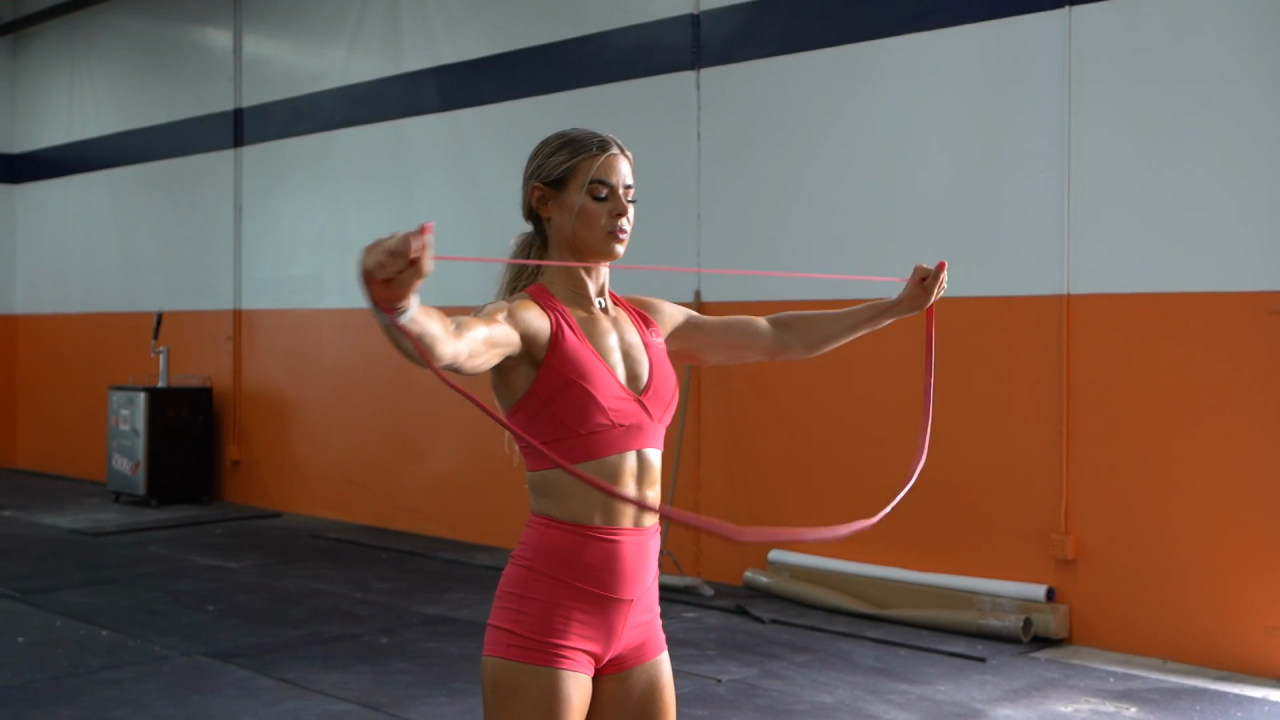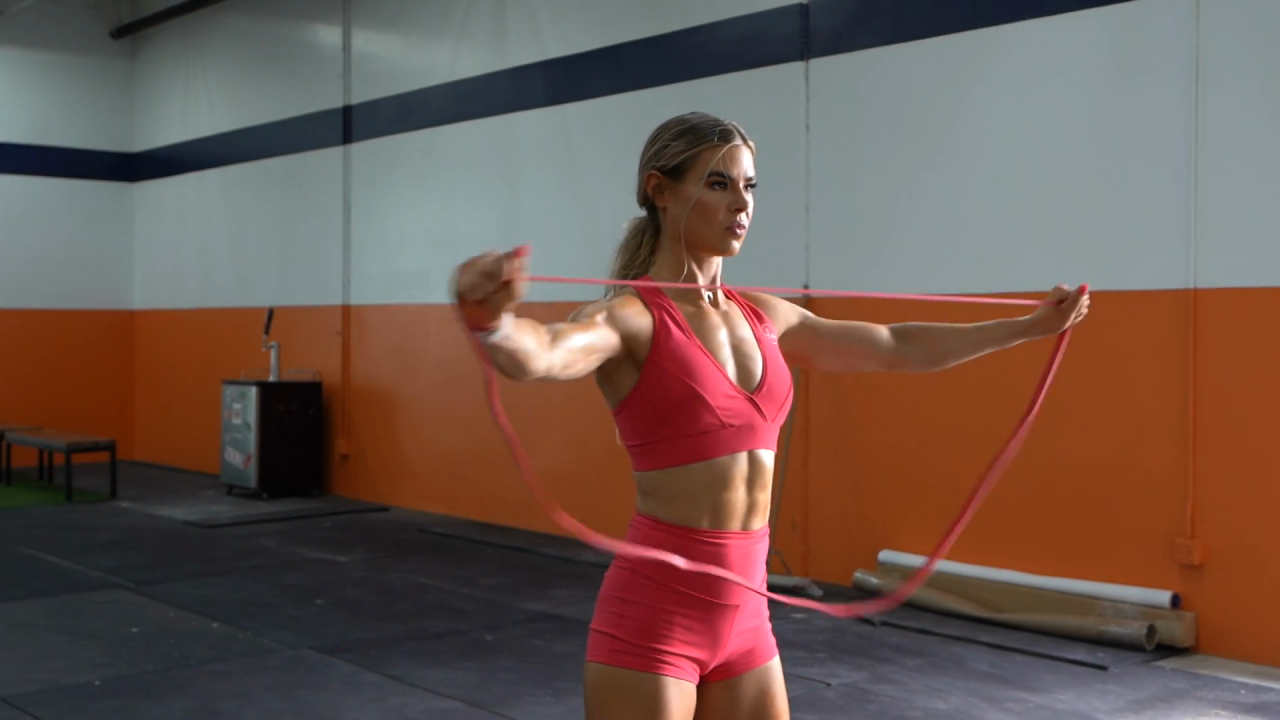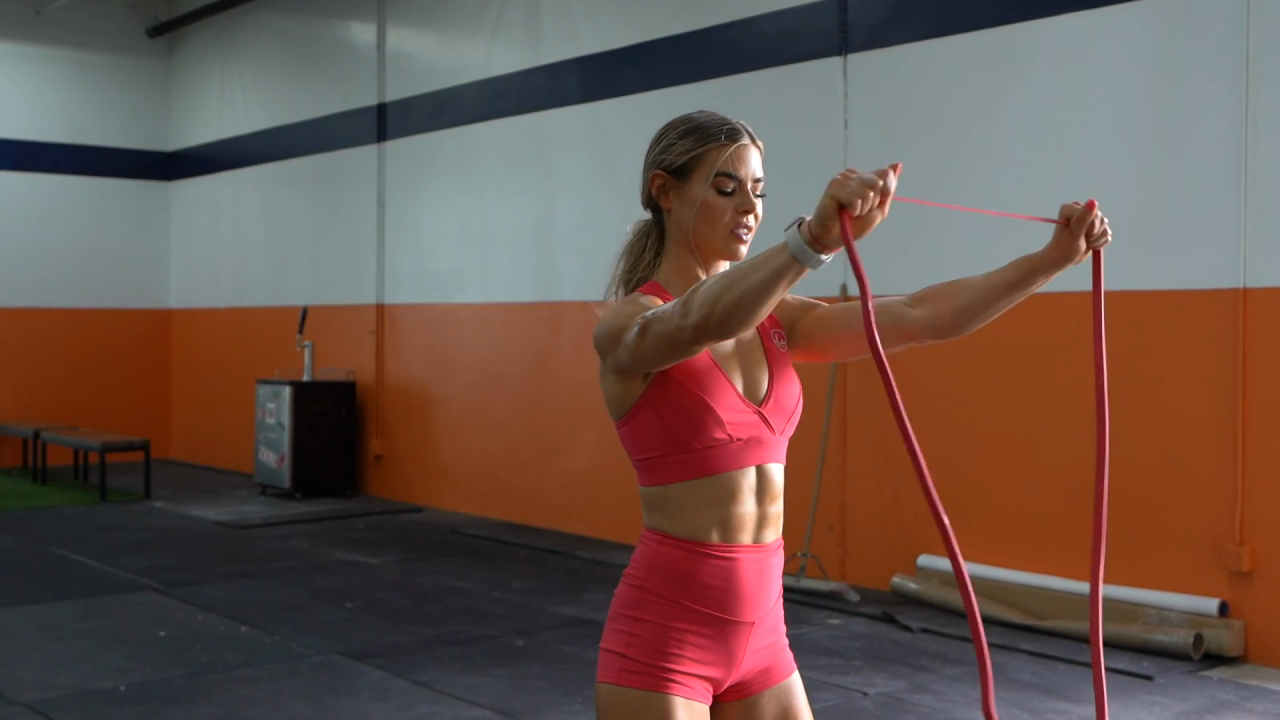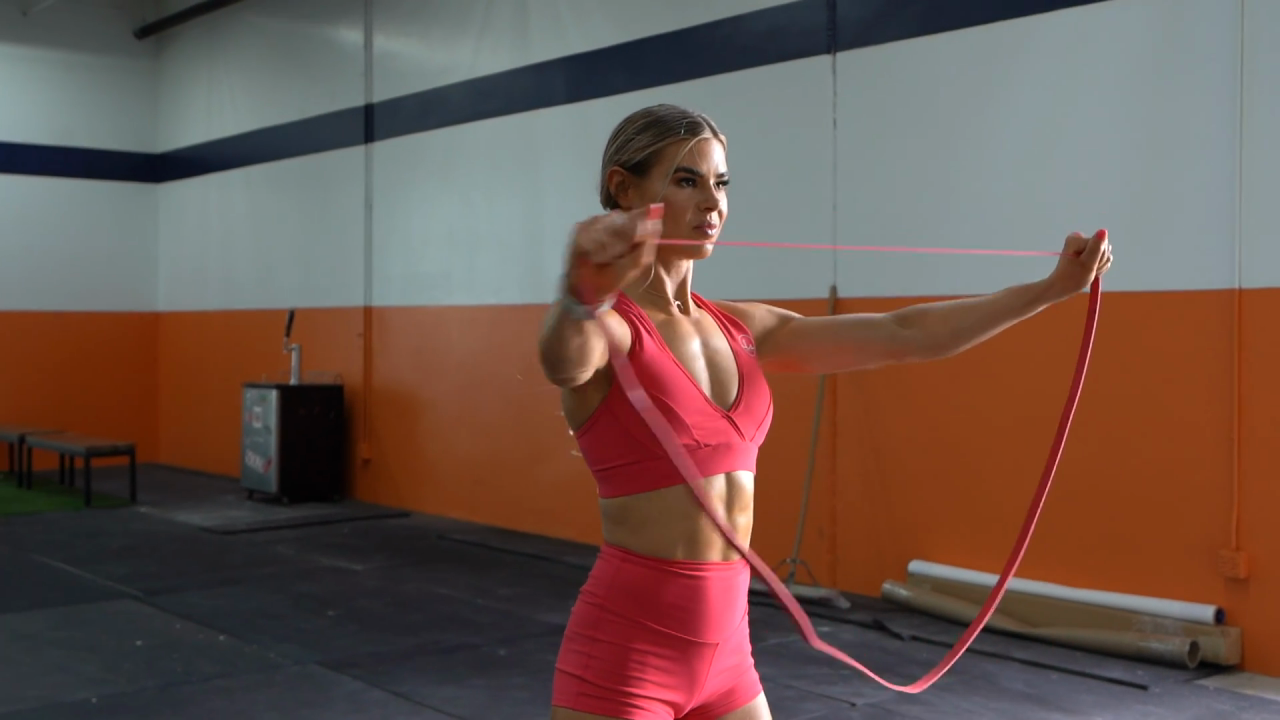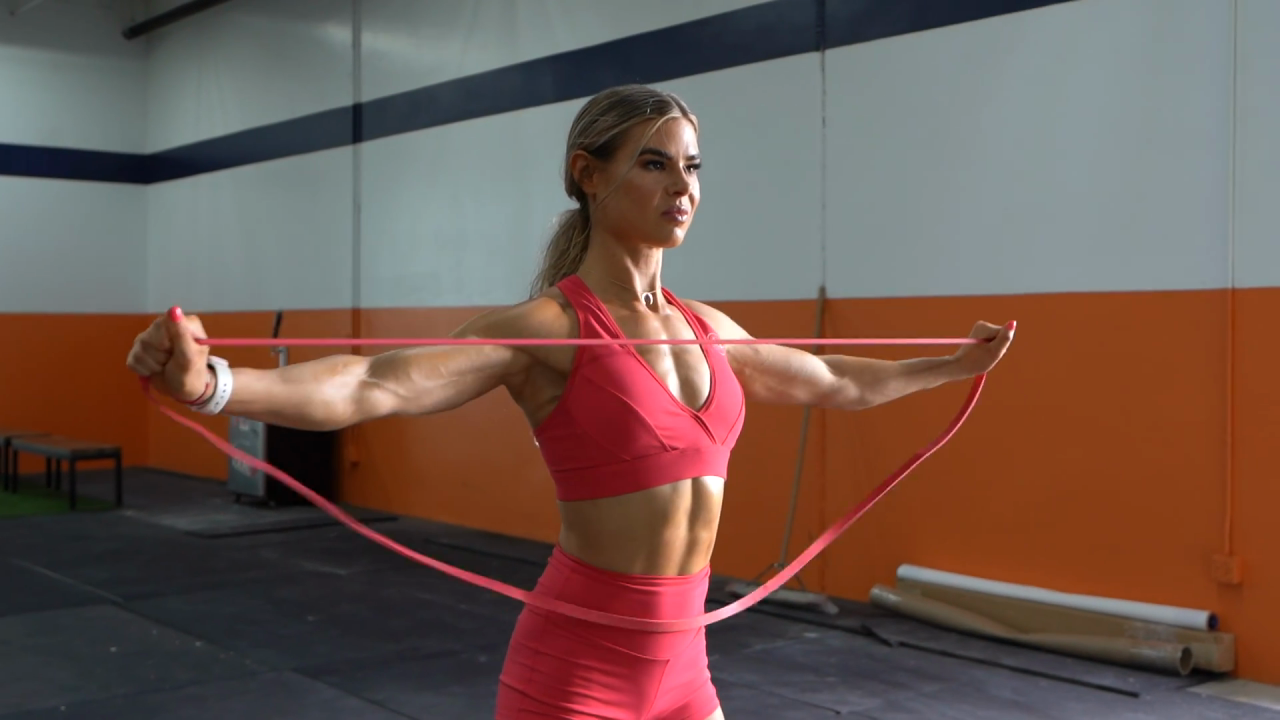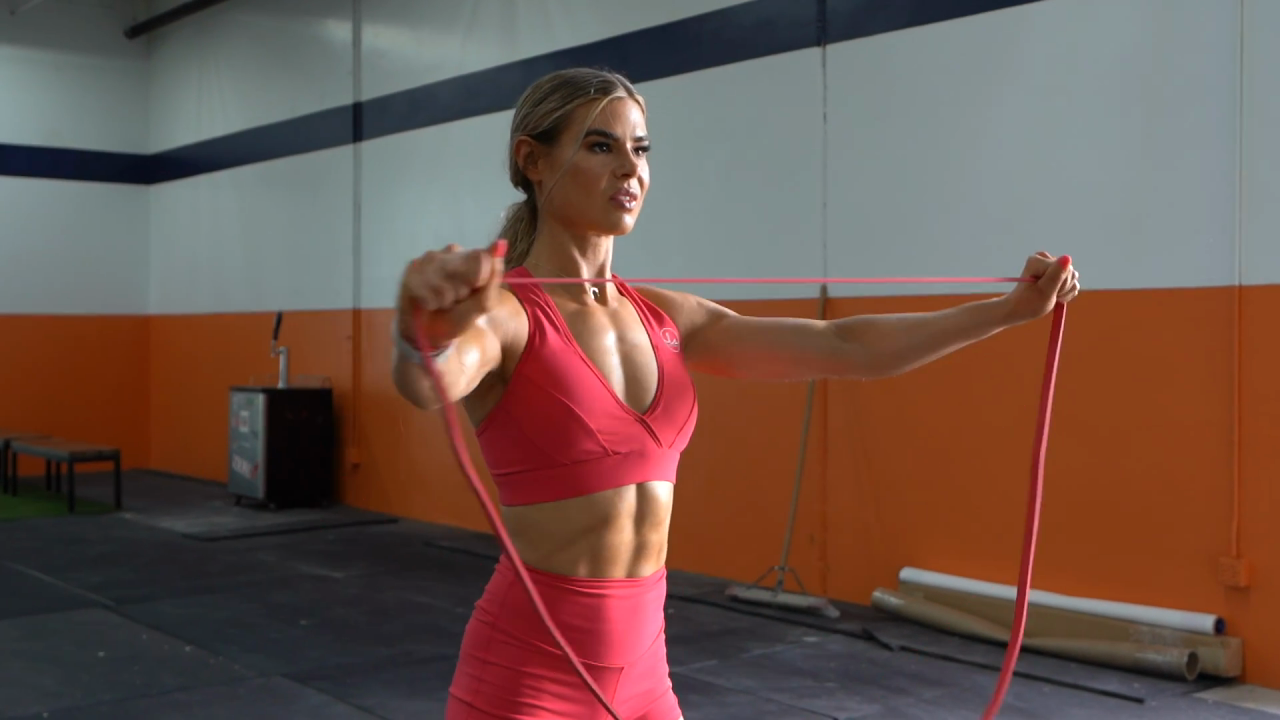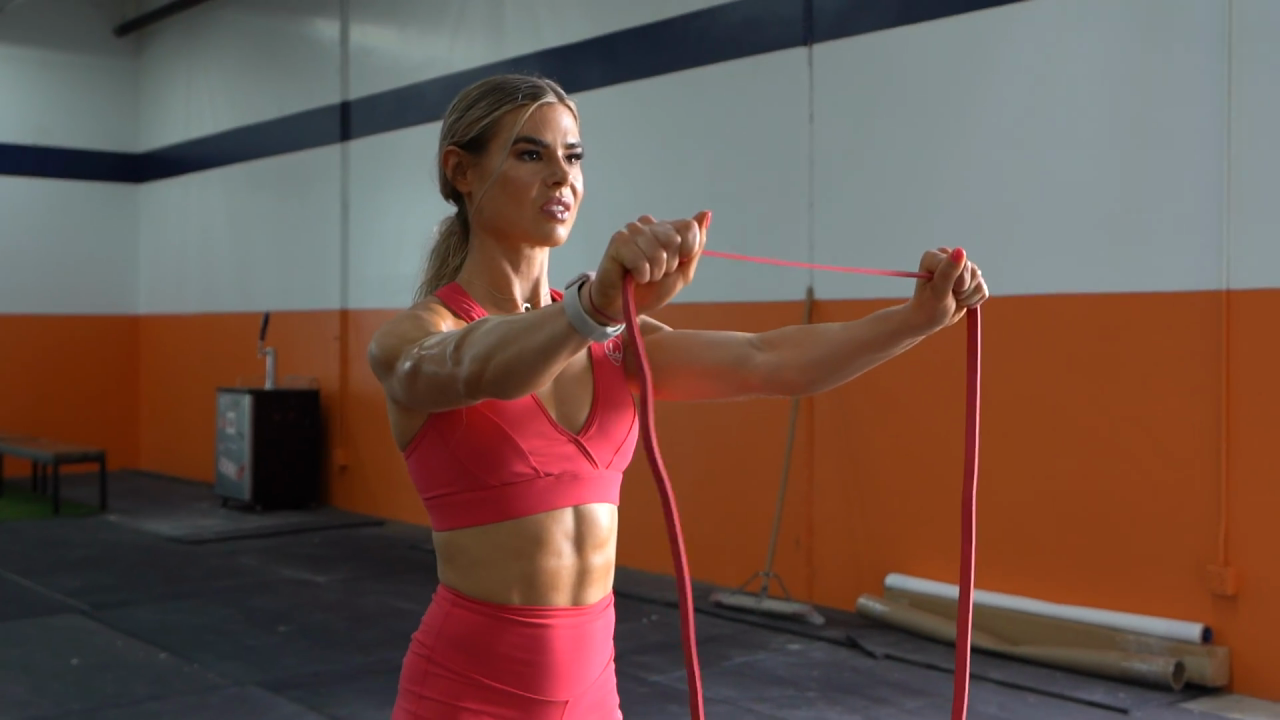
dt=0.7s
person 1, frame 1
left shoulder: (646, 319)
right shoulder: (519, 319)
left elbow: (781, 338)
right elbow: (445, 346)
left wrist: (898, 308)
right wrist: (396, 302)
left hip: (635, 606)
right hip: (544, 614)
person 1, frame 2
left shoulder: (761, 317)
right shoulder: (623, 317)
left elbow: (898, 346)
right elbow: (540, 354)
left wrist: (1031, 325)
right wrist: (490, 322)
left hip: (742, 615)
right hip: (649, 619)
person 1, frame 3
left shoulder: (774, 321)
right shoulder: (626, 326)
left elbow: (921, 316)
right elbow: (706, 321)
left wrist: (1052, 257)
right wrist: (816, 236)
left hip: (758, 633)
right hip: (661, 638)
person 1, frame 4
left shoulder: (739, 329)
right shoulder: (600, 328)
left elbow: (903, 336)
right elbow: (568, 356)
left wrist: (1053, 286)
right wrist: (586, 289)
left hip: (721, 655)
right hip: (620, 659)
person 1, frame 5
left shoulder: (702, 327)
right shoulder: (541, 327)
left elbow: (832, 382)
right elbow: (368, 389)
left wrist: (959, 365)
right wrist: (208, 385)
person 1, frame 6
left shoulder: (666, 319)
right shoulder: (491, 316)
left elbow: (846, 348)
right elbow: (430, 379)
left wrist: (1011, 307)
right wrist: (426, 335)
person 1, frame 7
left shoulder: (608, 339)
right shoulder: (414, 337)
left elbow: (767, 363)
right elbow: (485, 371)
left wrist: (918, 317)
right wrist: (600, 302)
